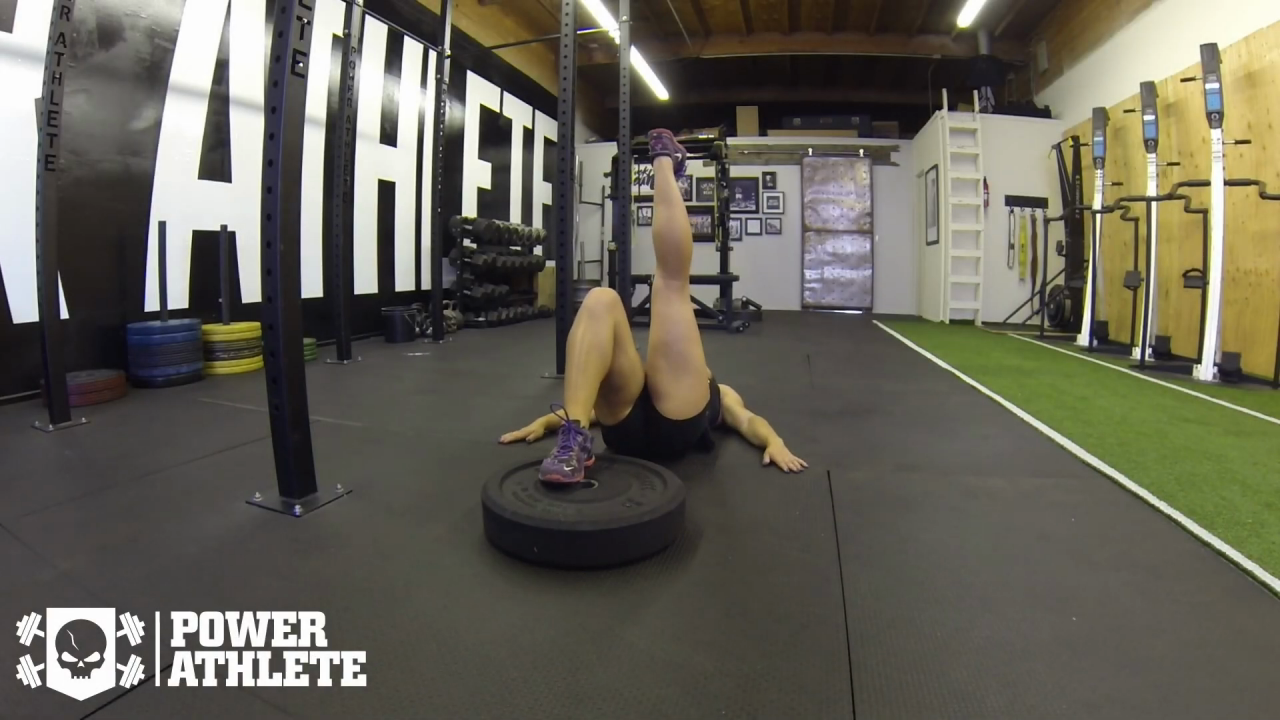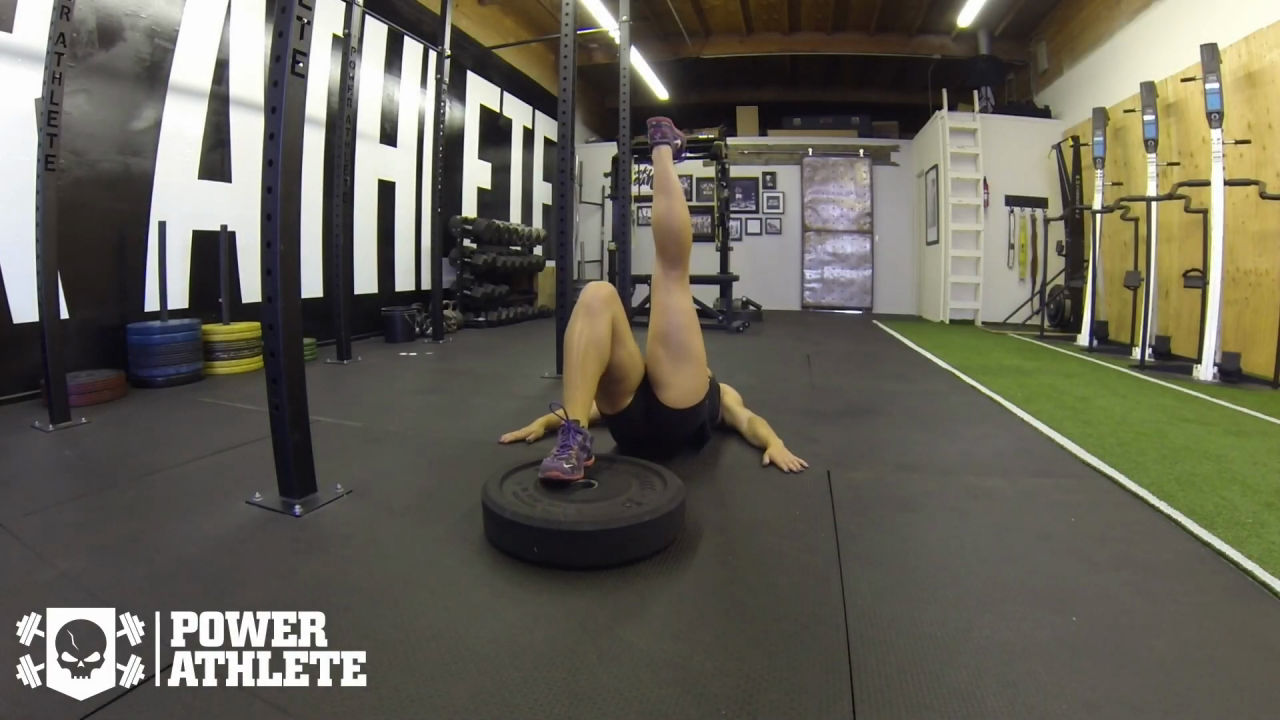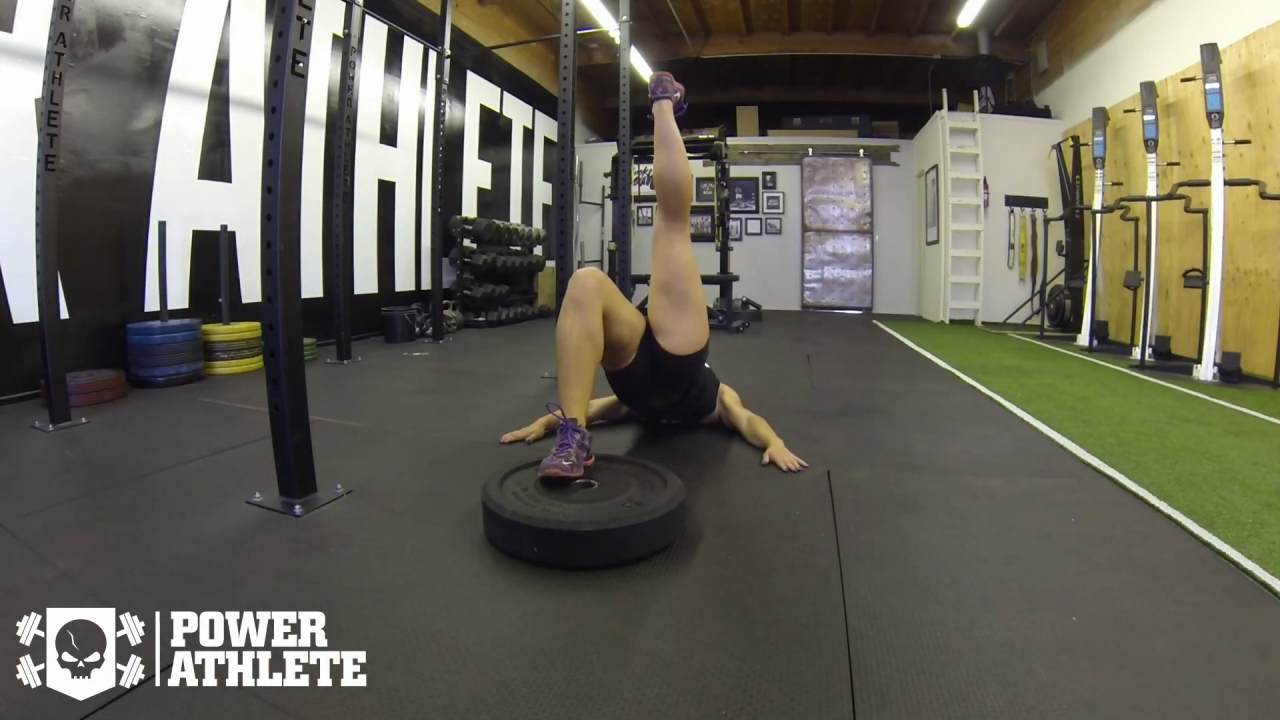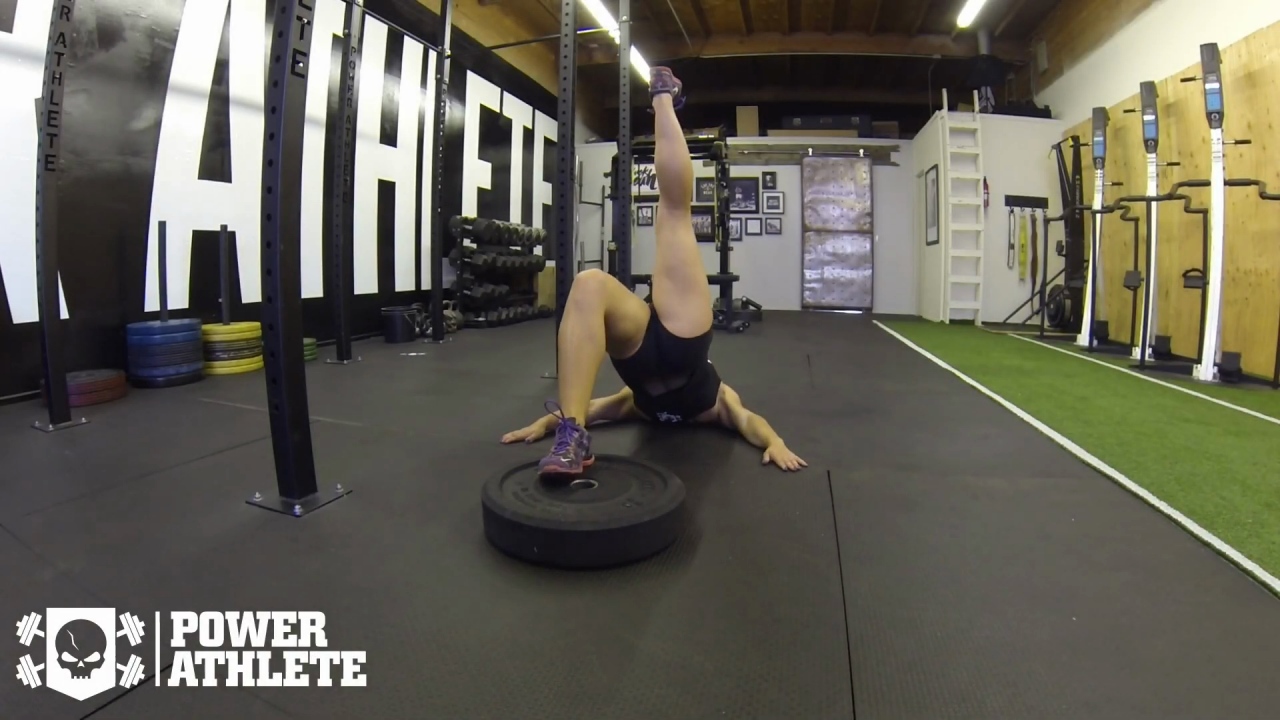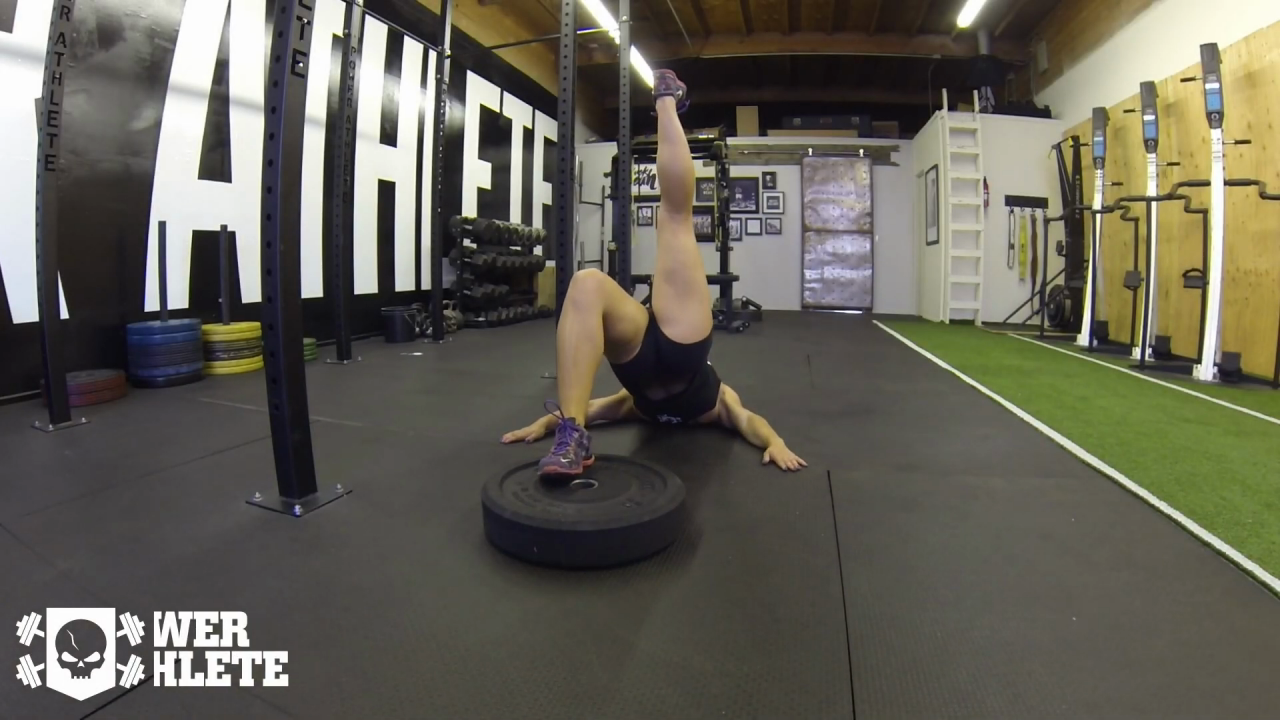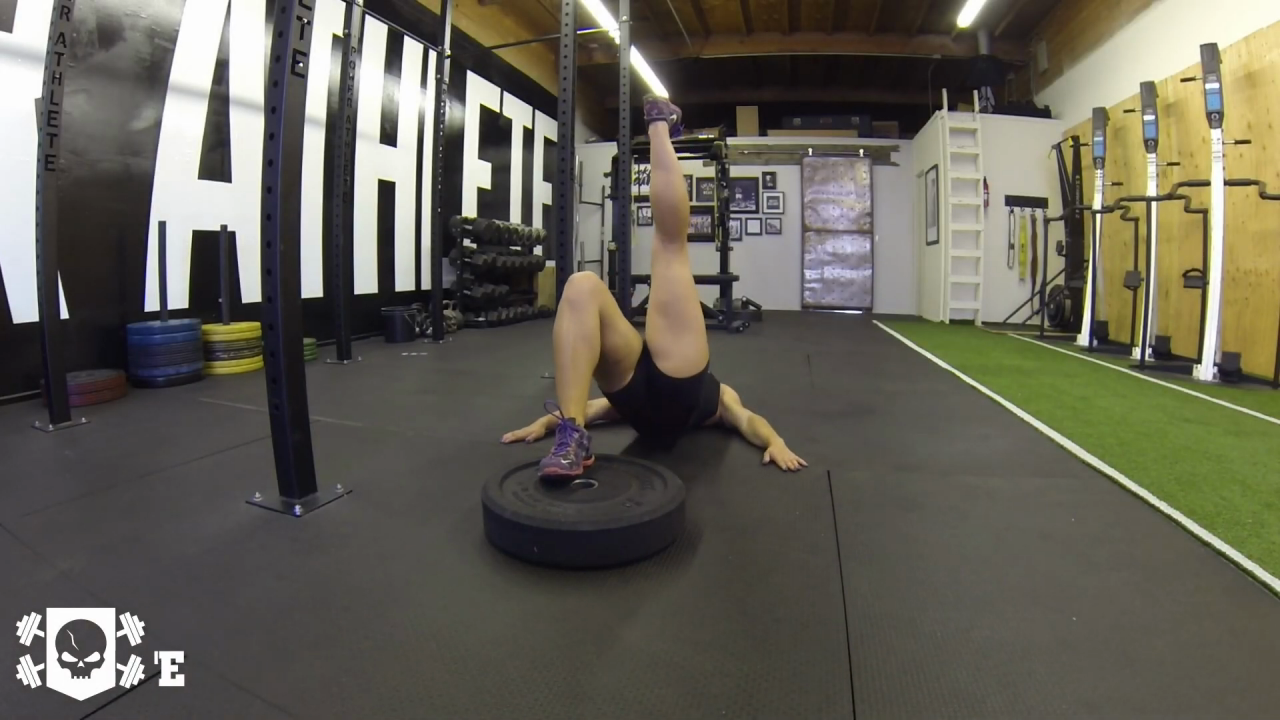
dt=0.4s
person 1, frame 1
left shoulder: (720, 393)
right shoulder: (640, 382)
left elbow: (747, 420)
right elbow: (598, 404)
left wrist: (774, 442)
right wrist: (545, 421)
left hip: (676, 425)
right hip: (627, 427)
right knee: (601, 301)
right ankle: (573, 439)
person 1, frame 2
left shoulder: (720, 394)
right shoulder: (643, 387)
left elbow: (747, 420)
right elbow: (595, 403)
left wrist: (775, 444)
right wrist: (547, 421)
left hip: (679, 414)
right hip: (632, 417)
right knee: (597, 295)
right ankle: (573, 439)
person 1, frame 3
left shoulder: (716, 394)
right elbow: (598, 406)
left wrist: (774, 443)
left hip: (679, 362)
right hip: (639, 373)
right ankle: (572, 437)
person 1, frame 4
left shoulder: (716, 395)
right shoulder: (641, 397)
right elbow: (599, 406)
left wrist: (775, 442)
left hip: (682, 344)
right hip: (643, 357)
right ankle: (572, 436)
person 1, frame 5
left shoulder: (717, 394)
right elbow: (599, 406)
left wrist: (775, 443)
left hip: (682, 349)
right hip: (642, 362)
right ankle: (572, 436)
person 1, frame 6
left shoulder: (716, 394)
left elbow: (746, 419)
right elbow: (596, 405)
left wrist: (776, 443)
left hip: (680, 390)
right hip: (639, 394)
right ankle: (572, 437)
